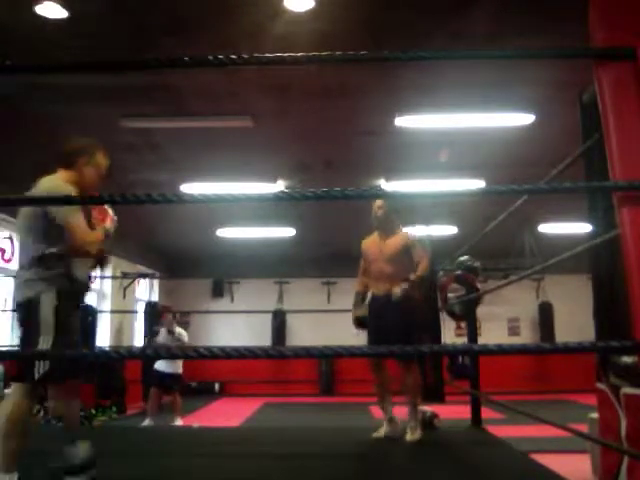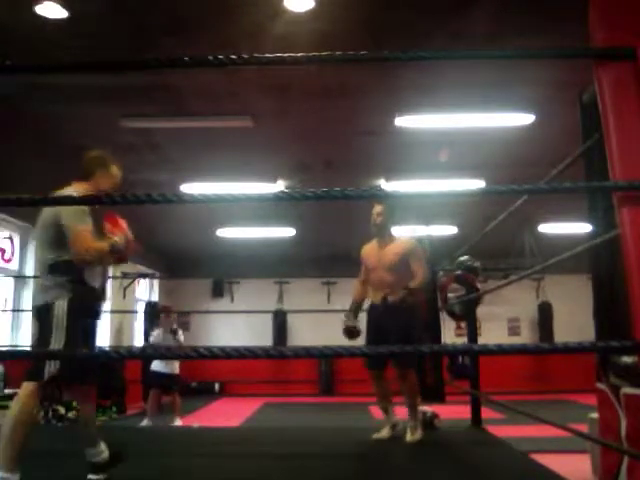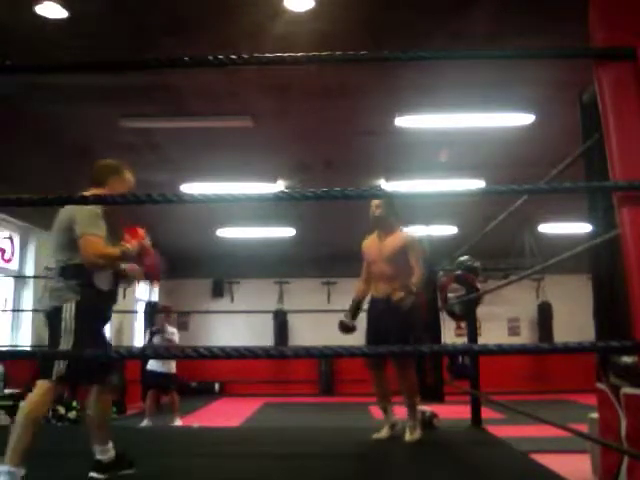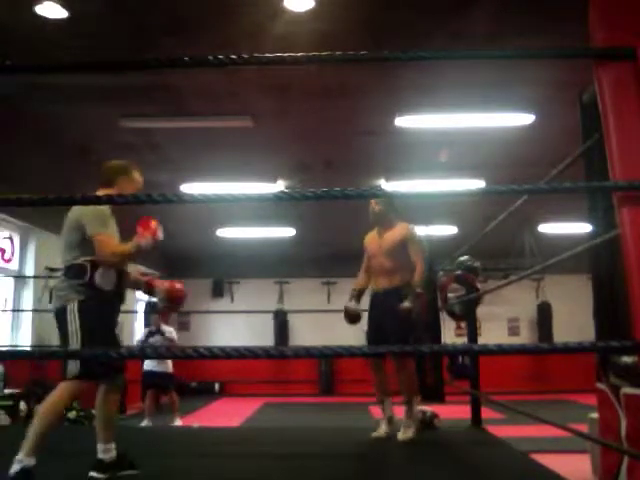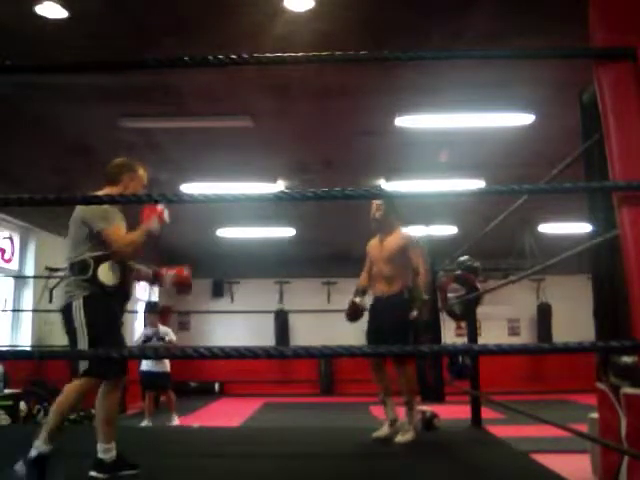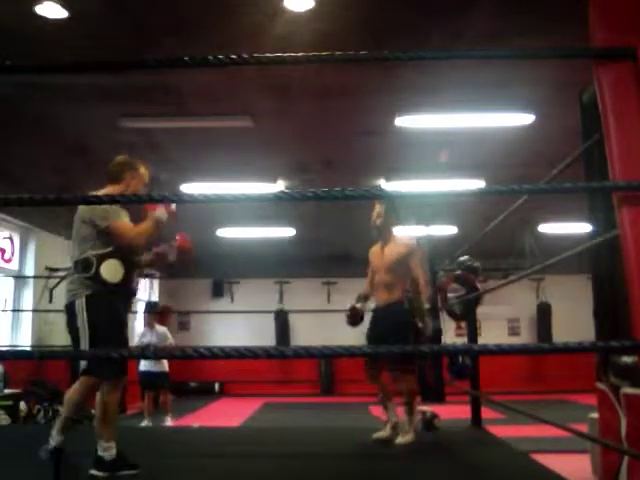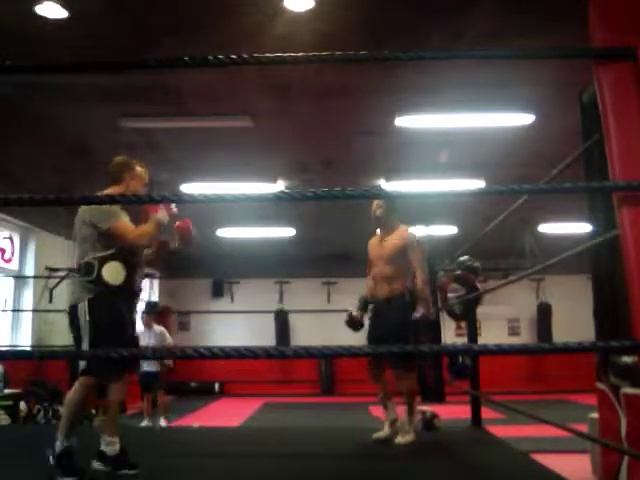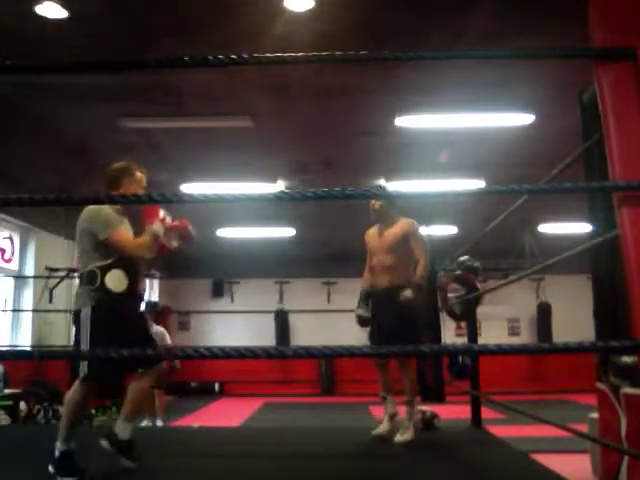
dt=0.1s
person 1, frame 1
left shoulder: (49, 191)
right shoulder: (60, 191)
right elbow: (85, 244)
left wrist: (95, 244)
right wrist: (106, 228)
left hip: (51, 296)
right hip: (47, 296)
left knee: (67, 379)
right knee: (28, 383)
person 1, frame 2
left shoulder: (67, 203)
right shoulder: (73, 201)
right elbow: (84, 252)
left wrist: (111, 250)
right wrist: (116, 242)
left hip: (69, 303)
right hip: (62, 301)
left knee: (84, 381)
right knee: (37, 385)
person 1, frame 3
left shoulder: (89, 211)
right shoulder: (86, 208)
right elbow: (92, 257)
left wrist: (131, 269)
right wrist: (127, 248)
left hip: (86, 306)
right hip: (72, 304)
left knee: (102, 377)
right knee: (51, 383)
person 1, frame 4
left shoulder: (100, 212)
right shoulder: (95, 208)
left elbow: (112, 269)
right elbow: (108, 255)
right wrist: (142, 242)
left hip: (96, 305)
right hip: (80, 304)
left knee: (112, 378)
right knee: (74, 382)
person 1, frame 5
left shoulder: (111, 211)
right shoulder: (98, 206)
left elbow: (120, 262)
right elbow: (124, 246)
left wrist: (157, 276)
right wrist: (151, 224)
left hip: (106, 303)
right hip: (85, 300)
left knee: (113, 377)
right knee: (87, 377)
right ankle: (38, 452)
person 1, frame 6
left shoulder: (114, 209)
right shoulder: (99, 203)
left elbow: (126, 257)
right elbow: (135, 239)
right wrist: (159, 214)
left hip: (111, 300)
right hip: (90, 298)
left knee: (114, 377)
right knee: (94, 375)
right ankle: (56, 441)
person 1, frame 7
left shoulder: (118, 212)
right shoulder: (100, 206)
left elbow: (134, 252)
right elbow: (137, 239)
right wrist: (161, 215)
left hip: (117, 302)
right hip: (94, 301)
left knee: (123, 374)
right knee: (91, 377)
left ankle: (109, 451)
right ankle: (62, 449)
person 1, frame 8
left shoulder: (119, 217)
right shoulder: (98, 212)
left elbow: (137, 257)
right elbow: (135, 250)
left wrist: (166, 239)
right wrist: (157, 227)
left hip: (123, 306)
right hip: (98, 307)
left knee: (152, 366)
right knee: (88, 381)
left ankle: (120, 434)
right ankle: (62, 454)
person 2, frame 1
left shoulder: (406, 238)
right shoulder: (367, 244)
left elbow: (425, 264)
right elbow: (363, 274)
left wrist: (409, 283)
right wrist: (358, 303)
left hip: (402, 303)
right hip: (377, 304)
left knee: (407, 362)
right knee: (376, 364)
left ankle: (414, 419)
right ankle: (389, 420)
person 2, frame 2
left shoulder: (407, 246)
right shoulder: (367, 250)
left elbow: (422, 275)
right elbow: (362, 283)
left wrist: (406, 293)
right wrist: (351, 314)
left hip: (400, 310)
right hip: (376, 312)
left knee: (405, 369)
right knee: (375, 371)
left ankle: (414, 421)
right ankle: (390, 422)
person 2, frame 3
left shoulder: (405, 238)
right shoulder: (367, 243)
left elbow: (418, 271)
left wrist: (409, 294)
right wrist: (353, 308)
left hip: (400, 304)
right hip: (377, 306)
left knee: (403, 363)
right knee: (375, 366)
left ankle: (414, 420)
right ankle: (389, 422)
person 2, frame 4
left shoulder: (405, 232)
right shoulder: (369, 238)
left elbow: (419, 265)
left wrist: (414, 296)
right wrist: (354, 298)
left hip: (399, 299)
right hip: (377, 300)
left knee: (403, 358)
right knee: (376, 360)
left ankle: (410, 417)
right ankle: (387, 418)
person 2, frame 5
left shoulder: (405, 239)
right shoulder: (371, 244)
left elbow: (422, 270)
left wrist: (421, 301)
right wrist: (357, 296)
left hip: (400, 302)
right hip: (378, 304)
left knee: (402, 362)
right knee: (376, 362)
left ankle: (410, 421)
right ankle: (391, 418)
person 2, frame 6
left shoulder: (407, 246)
right shoulder: (374, 251)
left elbow: (421, 279)
right wrist: (360, 301)
left hip: (400, 312)
right hip: (379, 313)
left knee: (402, 370)
right knee: (372, 371)
left ankle: (410, 423)
right ankle: (392, 422)
person 2, frame 7
left shoulder: (406, 236)
right shoulder: (373, 243)
left elbow: (421, 271)
left wrist: (423, 304)
right wrist: (361, 306)
left hip: (401, 306)
right hip: (380, 307)
left knee: (403, 368)
right knee: (375, 368)
left ankle: (409, 424)
right ankle: (391, 420)
person 2, frame 8
left shoulder: (407, 226)
right shoulder: (370, 235)
left elbow: (423, 260)
left wrist: (415, 288)
right wrist: (363, 300)
left hip: (402, 296)
right hip: (379, 298)
left knee: (405, 357)
right knee: (380, 359)
left ankle: (409, 419)
right ankle: (390, 415)
person 3, frame 1
left shoulder: (181, 332)
right shoulder: (160, 332)
left elbow: (184, 345)
left wrist: (174, 334)
left hip: (175, 369)
right hip: (160, 367)
left knee: (175, 394)
right knee: (154, 392)
left ankle: (177, 418)
right ankle: (150, 419)
person 3, frame 2
left shoulder: (177, 332)
right shoulder: (156, 332)
left elbow: (180, 345)
left wrist: (175, 335)
left hip: (171, 369)
right hip: (156, 368)
left knee: (174, 394)
right knee: (153, 393)
left ankle: (177, 418)
right ankle: (148, 419)
person 3, frame 3
left shoulder: (172, 331)
right shoulder: (151, 331)
left elbow: (174, 343)
left wrist: (163, 334)
right wrist: (150, 338)
left hip: (168, 368)
right hip: (153, 367)
left knee: (172, 394)
right knee: (151, 393)
left ankle: (177, 418)
right ankle: (147, 420)
person 3, frame 4
left shoulder: (169, 330)
right shoulder: (147, 331)
left elbow: (174, 342)
right elbow: (139, 345)
left wrist: (163, 334)
right wrist: (147, 337)
left hip: (165, 368)
right hip: (149, 368)
left knee: (171, 393)
right knee: (149, 393)
left ankle: (176, 417)
right ankle: (147, 419)
person 3, frame 5
left shoulder: (166, 331)
right shoulder: (144, 332)
left elbow: (174, 343)
left wrist: (163, 338)
right wrist: (145, 340)
left hip: (162, 368)
right hip: (146, 368)
left knee: (168, 393)
right knee: (148, 394)
left ankle: (174, 416)
right ankle: (147, 420)
person 3, frame 6
left shoulder: (163, 330)
right shoulder: (142, 332)
left elbow: (171, 345)
right wrist: (144, 347)
left hip: (160, 368)
right hip: (145, 368)
left knee: (164, 393)
right knee: (148, 394)
left ankle: (167, 417)
right ankle: (147, 420)
person 3, frame 7
left shoulder: (161, 331)
right shoulder: (140, 333)
left elbow: (170, 347)
left wrist: (166, 361)
left hip: (158, 368)
right hip: (144, 368)
left knee: (160, 393)
right knee: (147, 395)
left ankle: (162, 418)
right ankle: (147, 419)
person 3, frame 8
left shoulder: (160, 331)
left elbow: (169, 347)
left wrist: (173, 362)
left knee: (158, 393)
right knee: (147, 395)
left ankle: (160, 420)
right ankle: (148, 419)
